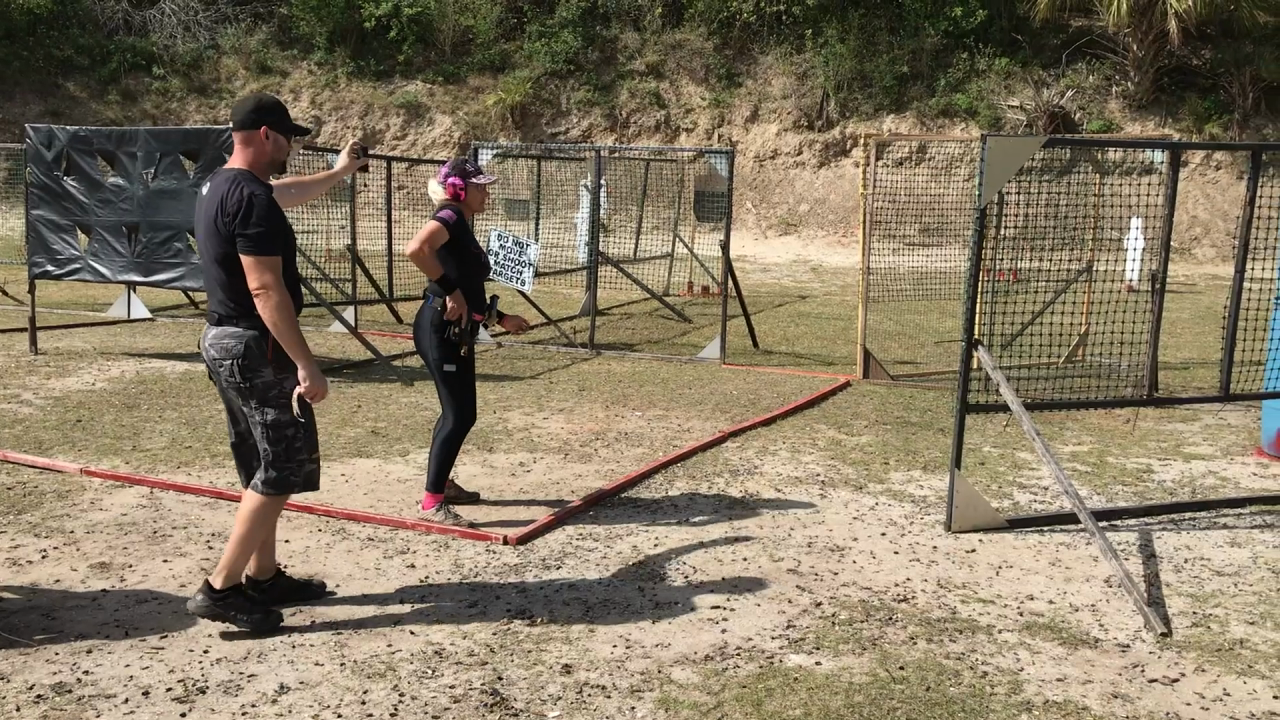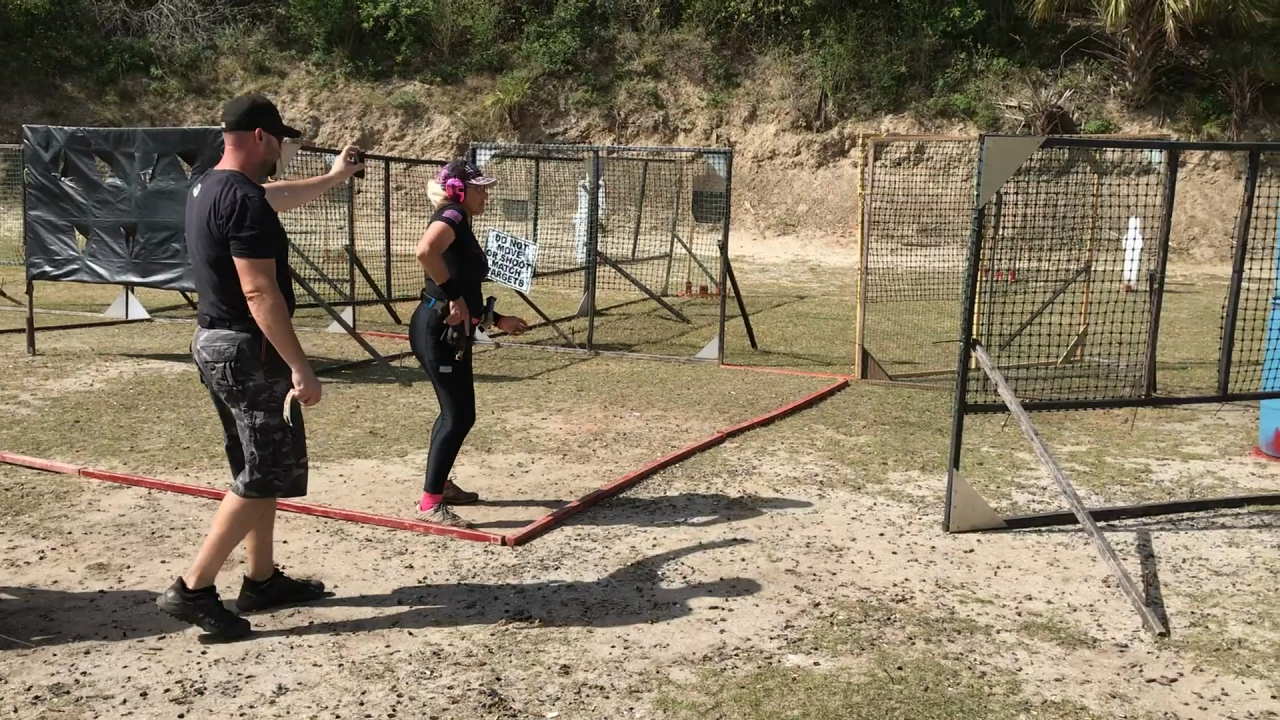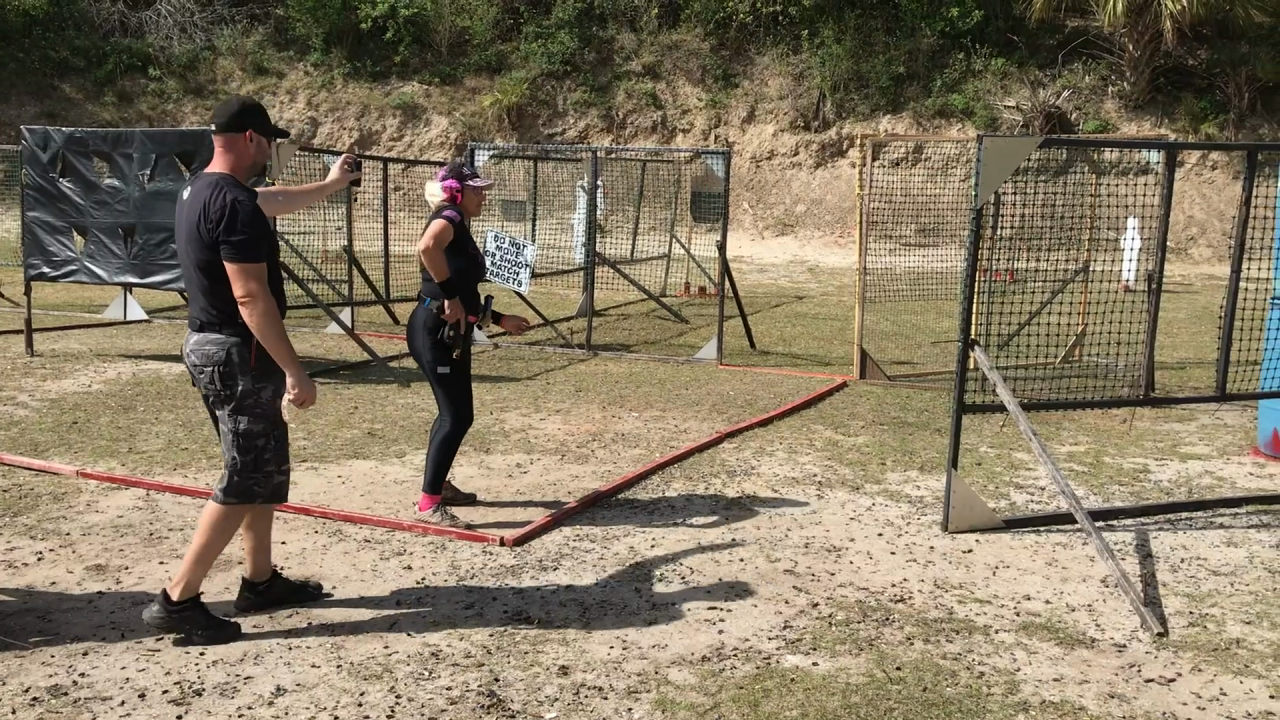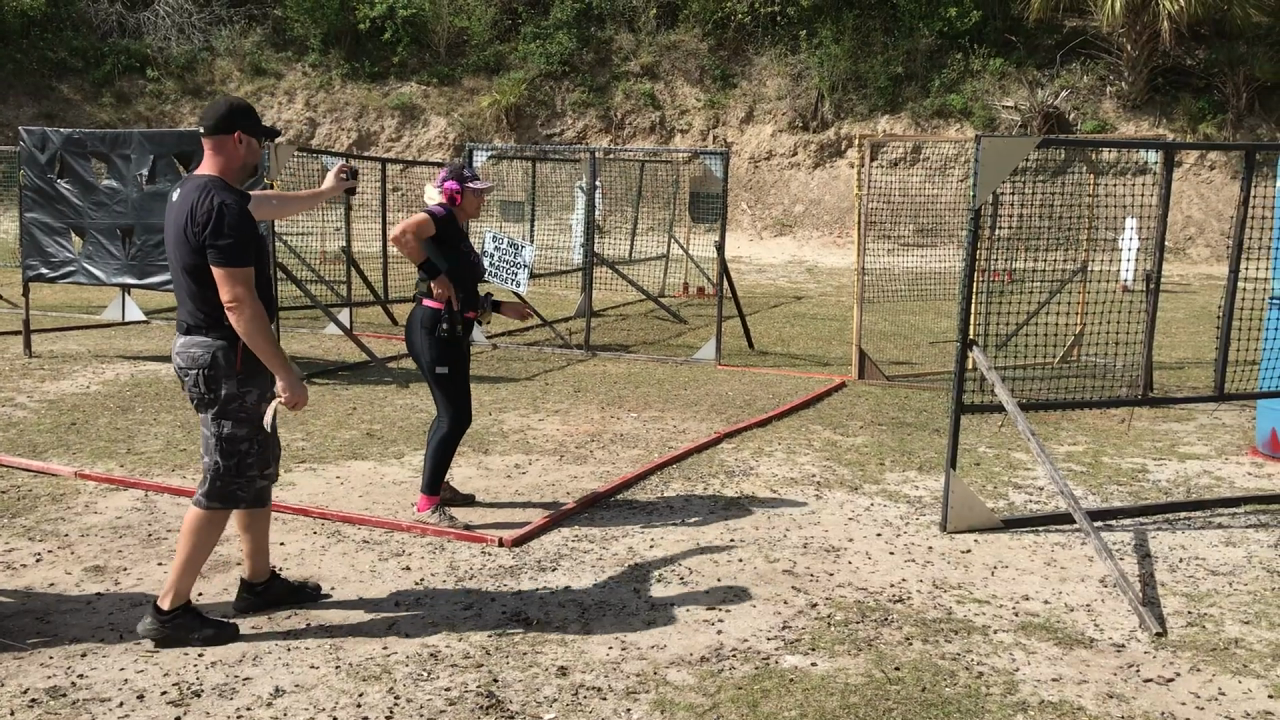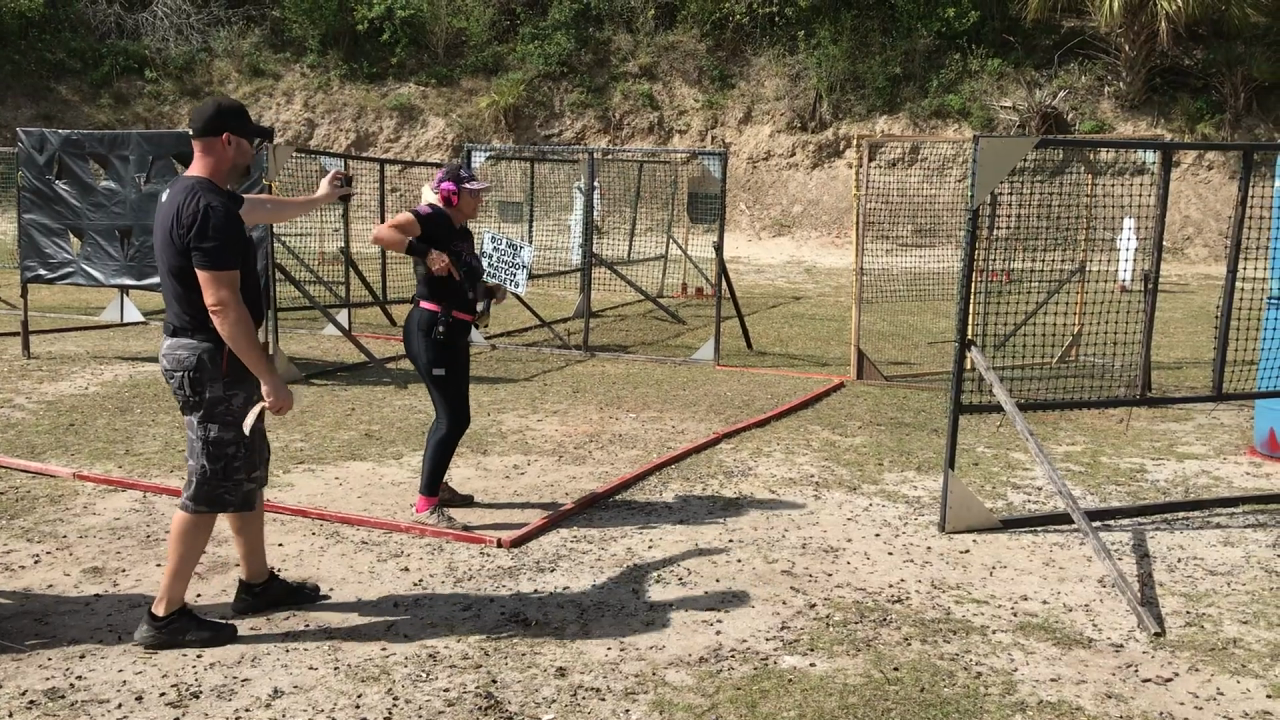
dt=0.1s
person 1, frame 1
left shoulder: (221, 185)
right shoulder: (251, 198)
left elbow: (285, 192)
right elbow: (267, 290)
left wrist: (339, 172)
right wrist: (306, 365)
left hip: (225, 342)
right hip: (255, 347)
left knee: (262, 468)
right knee: (282, 470)
left ankle: (262, 577)
right ankle: (220, 587)
person 1, frame 2
left shoulder: (210, 186)
right shoulder: (244, 200)
left elbow: (278, 196)
right elbow: (260, 293)
left wrist: (333, 178)
right wrist: (300, 367)
left hip: (218, 343)
right hip: (247, 350)
left knee: (263, 467)
right knee: (265, 475)
left ankle: (262, 579)
right ankle: (192, 588)
person 1, frame 3
left shoulder: (202, 188)
right shoulder: (235, 204)
left elbow: (272, 201)
right elbow: (252, 298)
left wrist: (330, 184)
right wrist: (294, 371)
left hip: (210, 346)
right hip: (238, 354)
left knee: (255, 471)
right knee: (246, 481)
left ankle: (260, 580)
right ankle: (177, 598)
person 1, frame 4
left shoulder: (194, 191)
right shoulder: (222, 208)
left elbow: (262, 204)
right elbow: (239, 303)
left wrist: (322, 192)
right wrist: (285, 373)
left hip: (207, 352)
right hip: (225, 359)
left knee: (254, 470)
right knee: (225, 485)
left ankle: (259, 581)
right ankle: (169, 610)
person 1, frame 5
left shoulder: (185, 192)
right shoulder: (209, 209)
left elbow: (255, 209)
right elbow: (224, 305)
left wrist: (318, 199)
right wrist: (269, 377)
left hip: (194, 353)
right hip: (211, 361)
left knee: (244, 471)
right knee: (211, 487)
left ankle: (257, 582)
right ankle: (164, 615)
person 2, frame 1
left shoulder: (463, 227)
right shoulder: (450, 217)
right elbow: (416, 248)
left wrist: (500, 318)
right wrist: (450, 291)
left hip: (456, 330)
right hip: (441, 329)
left knee: (457, 411)
right knee: (460, 415)
left ankle: (441, 483)
right ankle: (431, 503)
person 2, frame 2
left shoulder: (462, 229)
right shoulder: (450, 217)
right elbow: (425, 251)
left wrist: (498, 320)
right wrist: (453, 297)
left hip: (453, 332)
right hip: (437, 331)
left knee: (455, 412)
right knee: (460, 416)
left ankle: (440, 485)
right ankle: (429, 503)
person 2, frame 3
left shoulder: (459, 229)
right shoulder: (449, 216)
right elbow: (427, 247)
left wrist: (499, 319)
right wrist: (449, 295)
left hip: (451, 331)
right hip: (434, 331)
left knee: (454, 412)
right knee: (458, 416)
left ankle: (439, 485)
right ankle: (428, 504)
person 2, frame 4
left shoulder: (459, 231)
right shoulder: (441, 219)
right elbow: (399, 234)
left wrist: (502, 307)
right wrist: (434, 274)
left hip: (453, 330)
right hip: (434, 329)
left knee: (454, 412)
right knee: (454, 416)
left ankle: (438, 484)
right ankle: (428, 504)
person 2, frame 5
left shoulder: (462, 232)
right shoulder: (432, 218)
right elbow: (379, 233)
left wrist: (487, 291)
right wrist: (424, 252)
left hip: (455, 332)
right hip: (433, 330)
left knee: (452, 414)
right knee: (454, 418)
left ankle: (435, 486)
right ankle: (425, 505)
